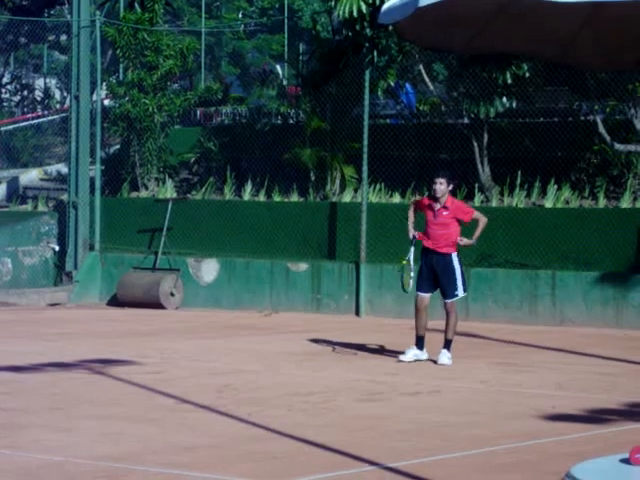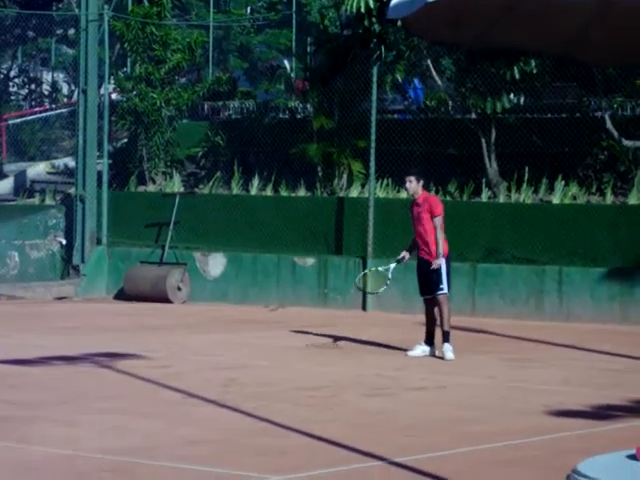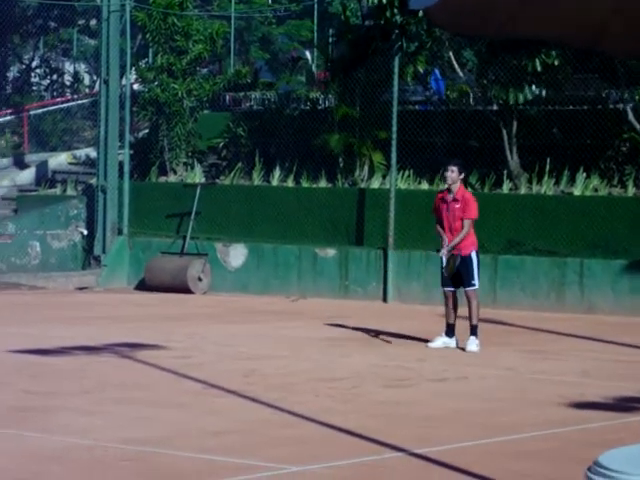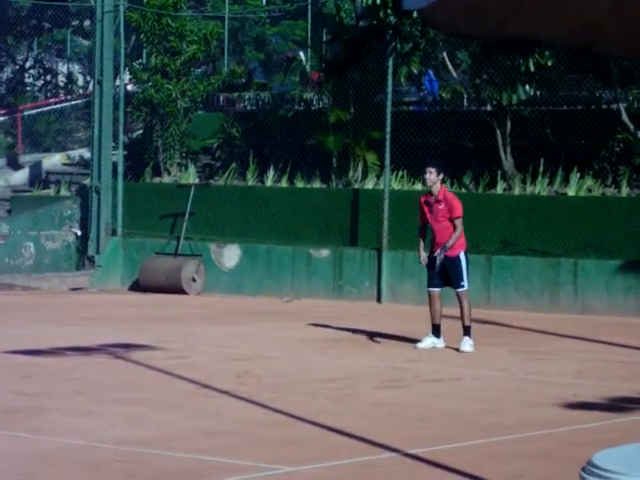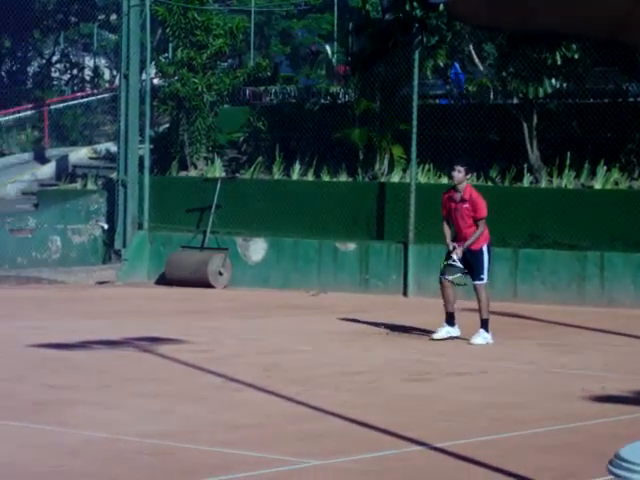
dt=1s
person 1, frame 1
left shoulder: (457, 206)
right shoulder: (425, 202)
left elbow: (483, 219)
right elbow: (412, 206)
left wrist: (472, 240)
right wrist: (411, 227)
left hip: (448, 258)
right hip: (428, 256)
left knee: (450, 305)
right knee: (420, 301)
left ankle: (446, 350)
right ankle: (419, 348)
person 1, frame 2
left shoulder: (432, 201)
right shoulder: (413, 206)
left elbow: (439, 230)
left wrist: (438, 256)
right wrist: (408, 251)
left hip: (437, 258)
right hip: (423, 259)
left knee: (441, 297)
right knee: (428, 301)
left ankle: (447, 344)
right ankle: (428, 344)
person 1, frame 3
left shoulder: (468, 199)
right shoulder: (440, 197)
left elbow: (466, 229)
left wrist: (450, 247)
right wrist: (444, 239)
left hip: (466, 251)
right hip: (449, 251)
left knee: (470, 292)
right knee: (448, 293)
left ankle: (473, 337)
right ankle: (449, 336)
person 1, frame 4
left shoulder: (450, 199)
right shoulder: (423, 200)
left elbow: (459, 229)
left wrist: (445, 248)
right wrist: (421, 247)
left hip: (455, 252)
right hip: (436, 252)
left knee: (461, 293)
right knee: (433, 293)
left ankle: (467, 337)
right ankle: (436, 336)
person 1, frame 5
left shoulder: (476, 198)
right shoulder: (447, 196)
left elbow: (481, 228)
left wrist: (464, 248)
right wrist: (449, 242)
left hip: (477, 246)
right hip: (457, 244)
left knee: (479, 286)
right knee: (445, 280)
left ankle: (484, 331)
right ankle: (450, 325)
